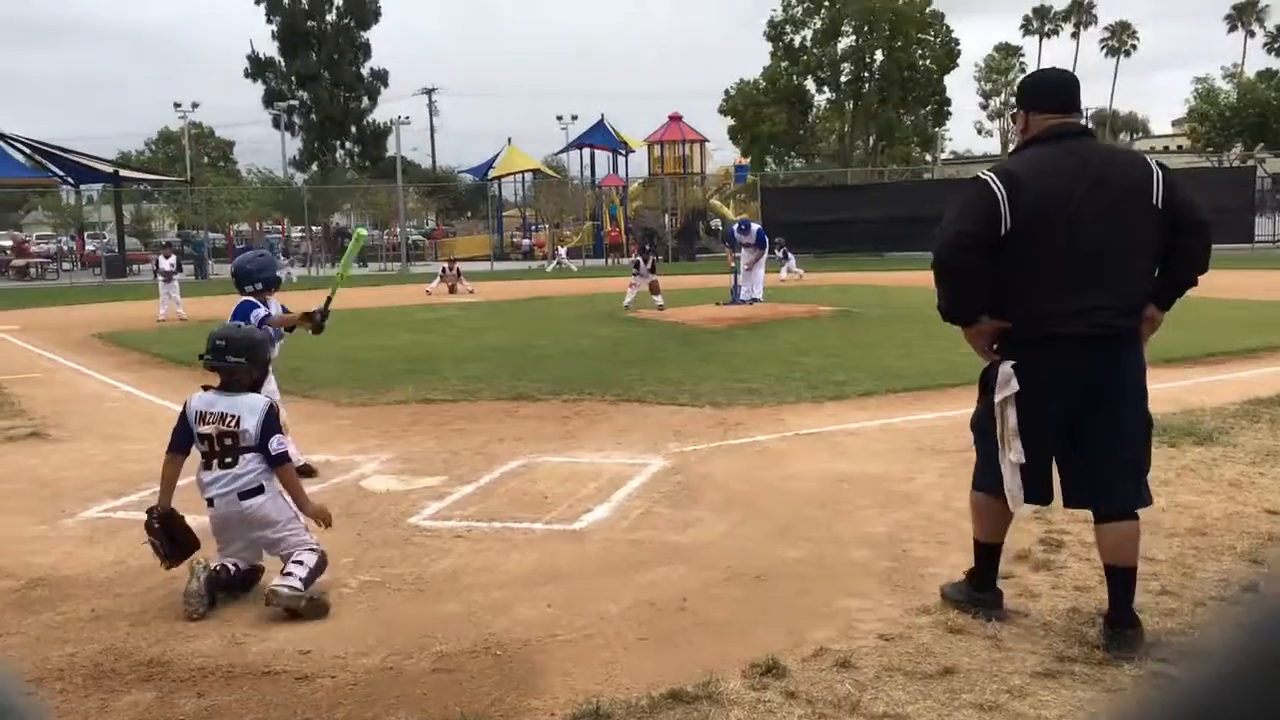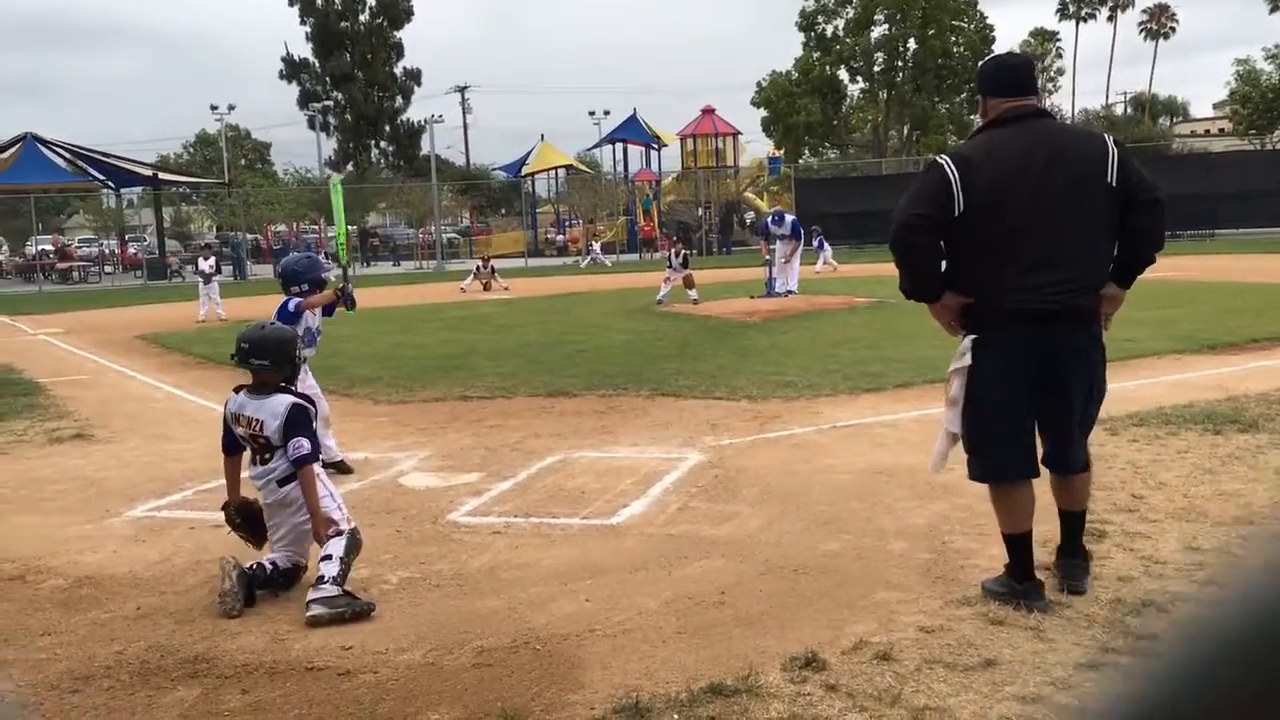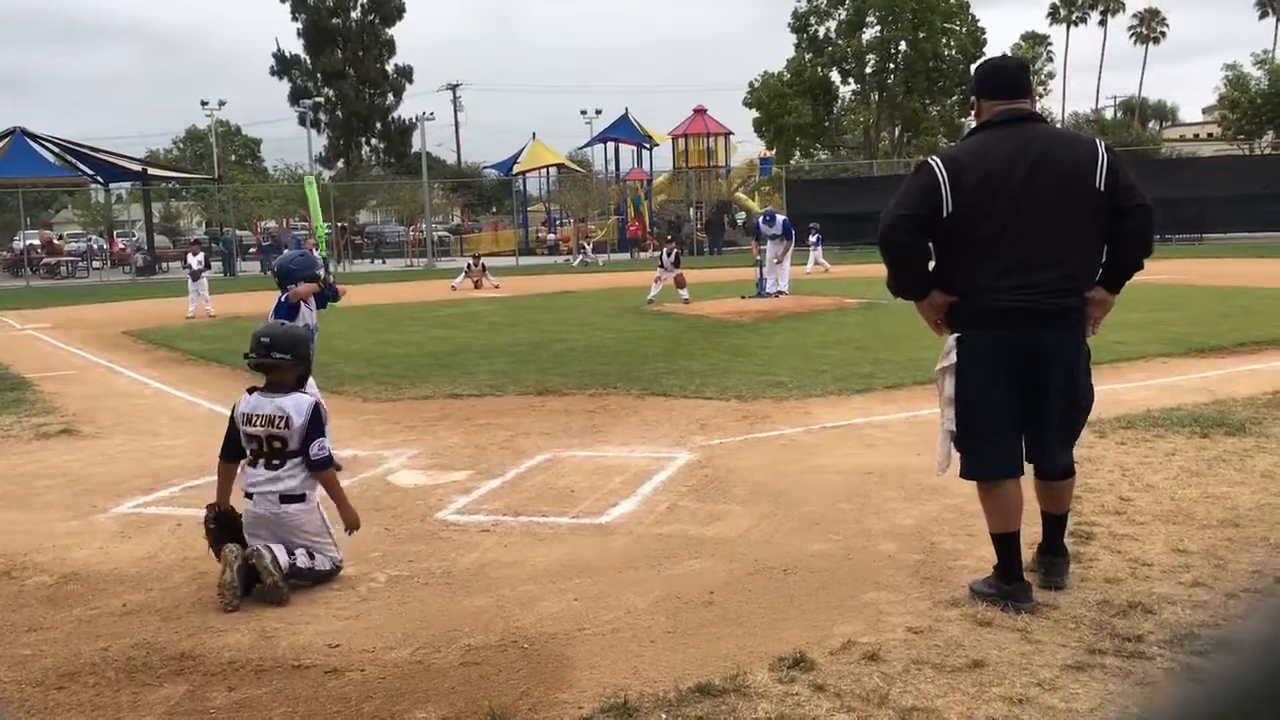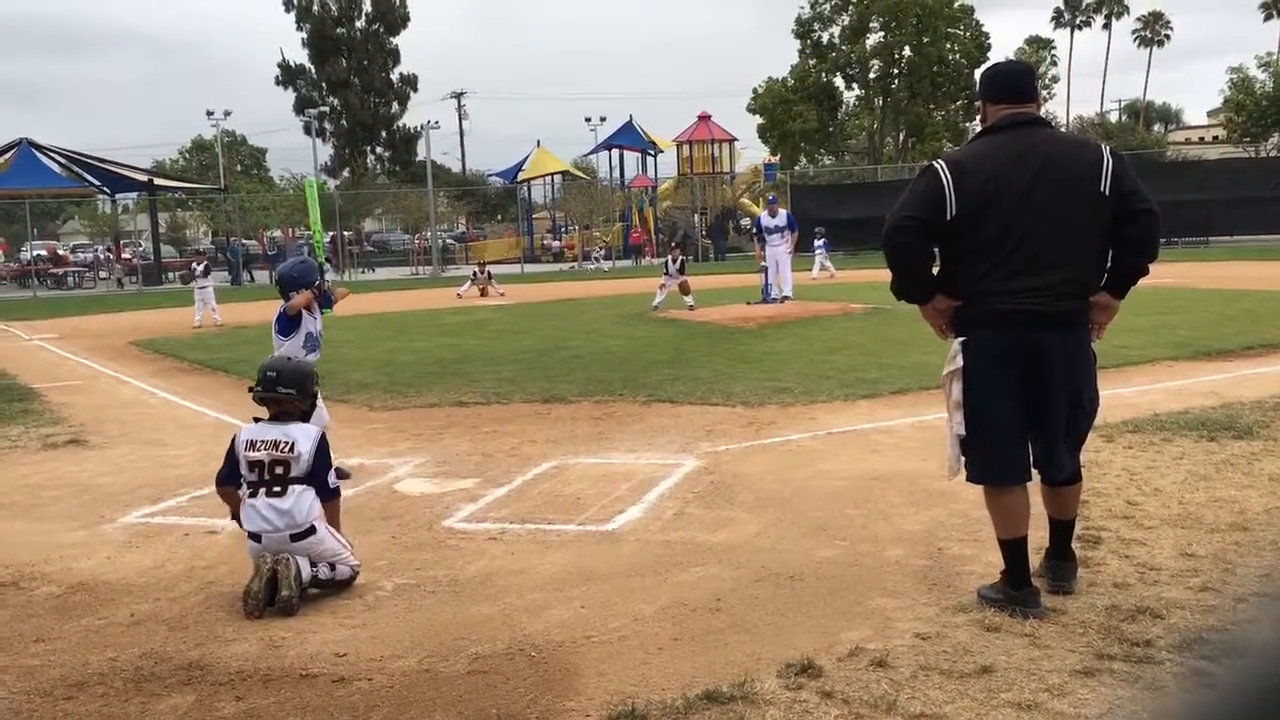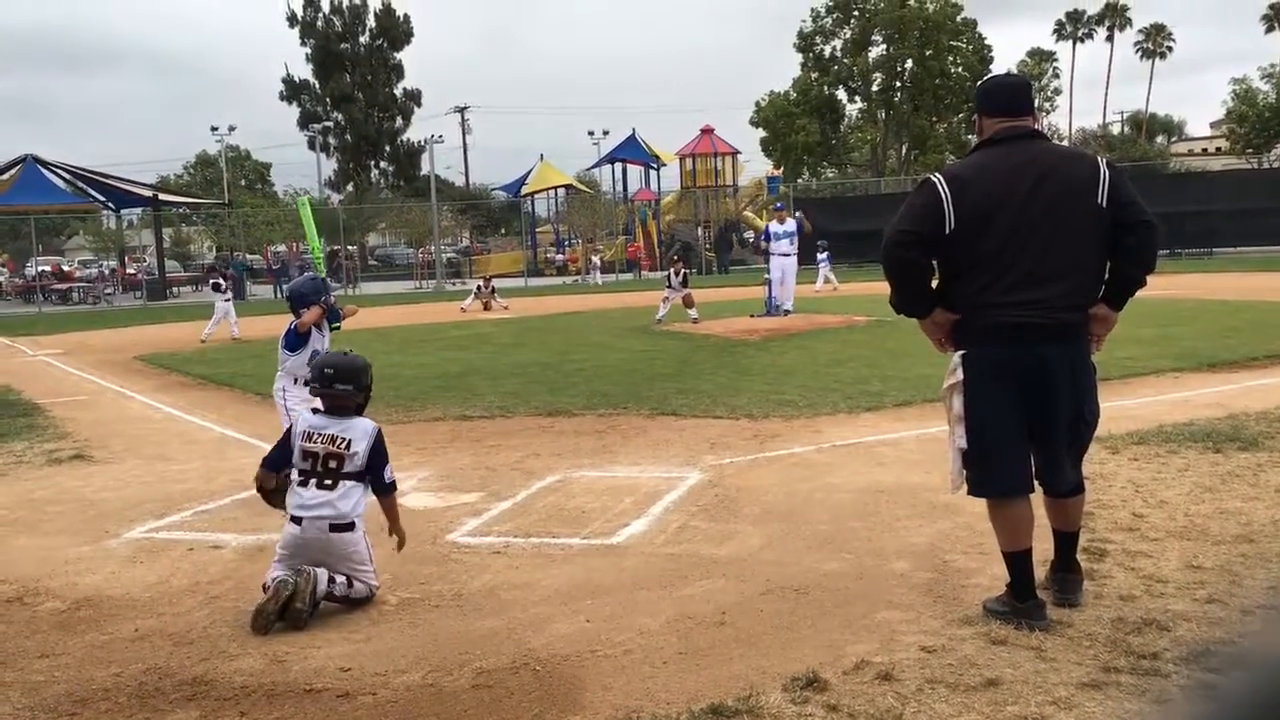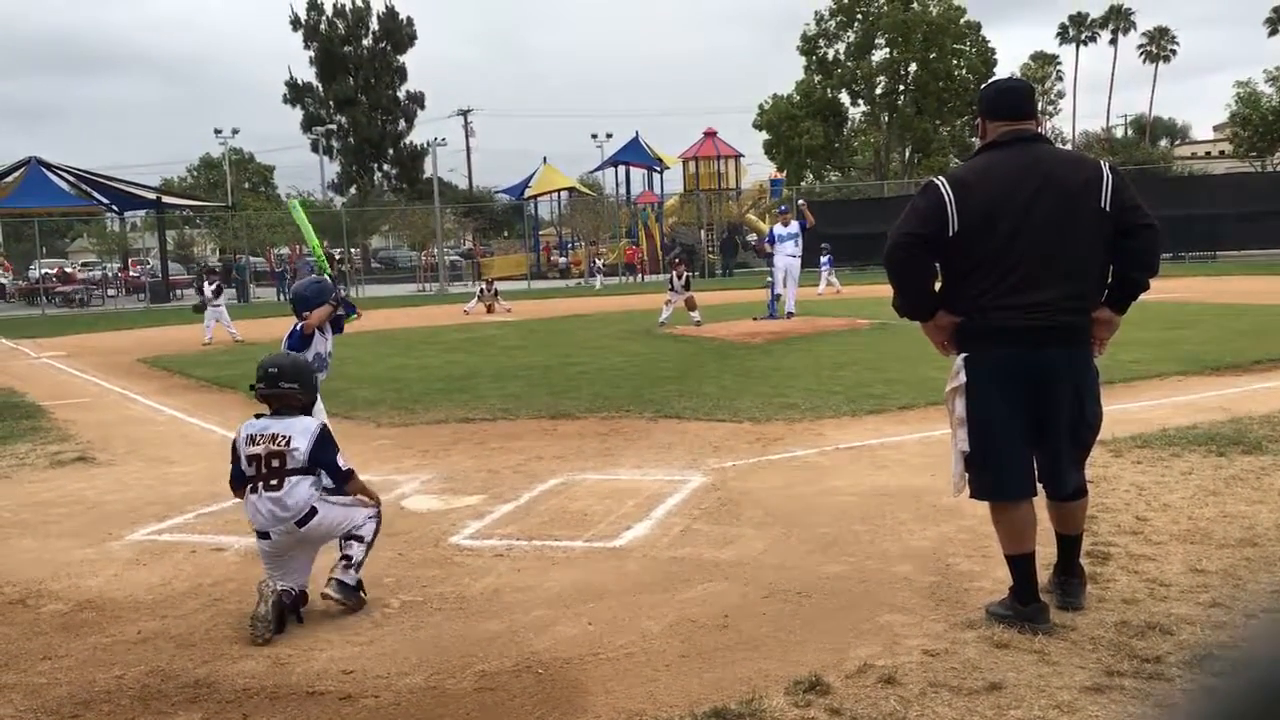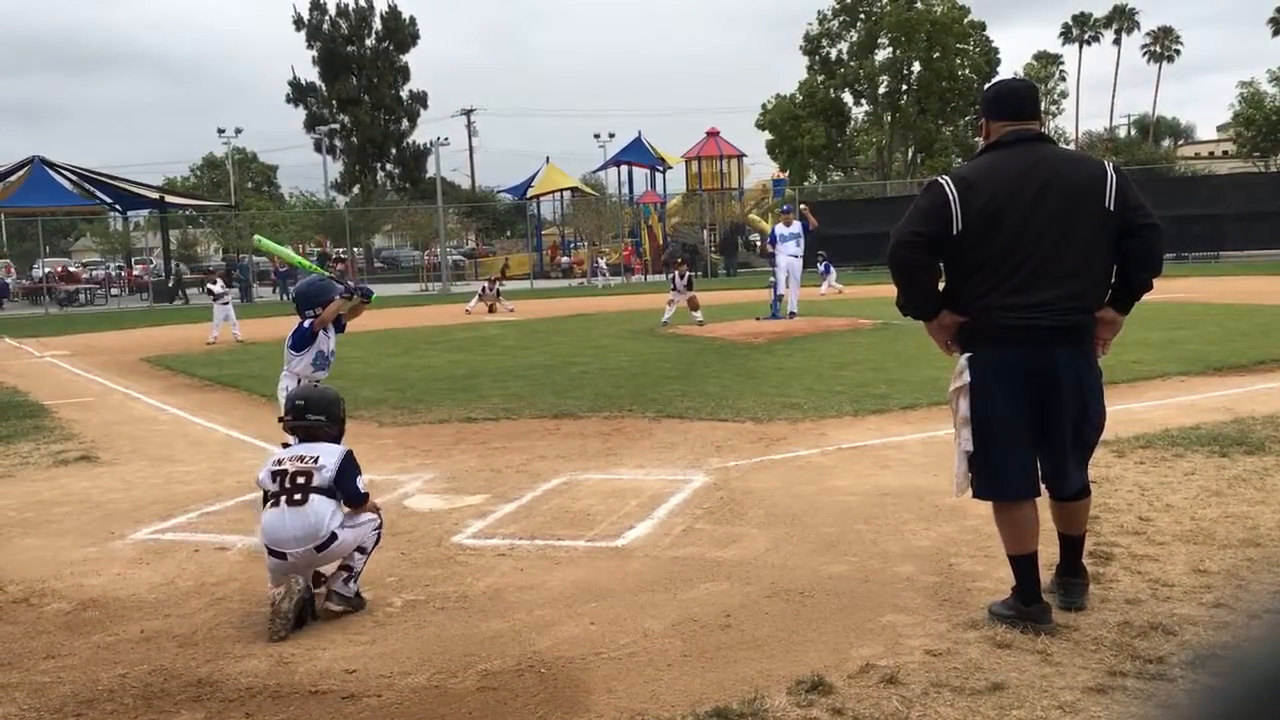
dt=0.7s
person 1, frame 1
left shoulder: (1006, 180)
right shoulder: (1143, 171)
left elbow: (954, 251)
right elbow: (1194, 234)
left wrist: (969, 316)
right wrist: (1156, 302)
left hip: (1031, 355)
right hip: (1116, 354)
left knee: (998, 470)
right knee: (1116, 489)
left ankle: (982, 585)
right ankle: (1122, 617)
person 1, frame 2
left shoulder: (961, 164)
right shoulder: (1099, 149)
left elbow: (909, 231)
right elbow: (1150, 211)
left wrist: (934, 294)
right wrist: (1119, 279)
left hip: (998, 332)
right hip: (1077, 327)
left knee: (1005, 456)
right knee: (1069, 446)
left ankle: (1022, 578)
right ankle: (1073, 558)
person 1, frame 3
left shoulder: (951, 165)
right shoulder: (1090, 154)
left elbow: (897, 231)
right elbow: (1138, 218)
left wrist: (922, 292)
right wrist: (1108, 285)
left hip: (984, 332)
right hip: (1062, 328)
left knee: (994, 456)
right knee: (1055, 450)
left ankle: (1010, 579)
right ankle: (1053, 556)
person 1, frame 4
left shoulder: (955, 168)
right shoulder: (1096, 158)
left elbow: (901, 233)
right elbow: (1144, 222)
left wrist: (927, 295)
right wrist: (1113, 289)
left hip: (988, 336)
right hip: (1067, 331)
left knee: (1000, 463)
right knee: (1061, 454)
left ankle: (1018, 585)
right ankle: (1060, 560)
person 1, frame 5
left shoulder: (953, 183)
right shoulder: (1091, 171)
left elbow: (899, 248)
right elbow: (1141, 233)
left wrist: (926, 310)
right wrist: (1110, 301)
left hip: (988, 350)
right hip: (1066, 343)
left knee: (1003, 476)
right knee: (1064, 467)
left ankle: (1023, 597)
right ankle: (1067, 573)
person 1, frame 6
left shoulder: (955, 186)
right shoulder: (1095, 175)
left elbow: (902, 250)
right elbow: (1144, 236)
left wrist: (928, 312)
right wrist: (1114, 305)
left hip: (991, 352)
right hip: (1070, 346)
left knee: (1006, 480)
right knee: (1066, 470)
left ankle: (1026, 600)
right ankle: (1069, 577)
person 1, frame 7
left shoulder: (960, 185)
right shoulder: (1098, 175)
left elbow: (906, 249)
right elbow: (1147, 237)
left wrist: (932, 312)
right wrist: (1117, 305)
left hip: (995, 352)
right hip: (1073, 347)
left knee: (1009, 478)
right knee: (1069, 470)
left ankle: (1029, 599)
right ankle: (1072, 577)
person 2, frame 1
left shoulder: (195, 404)
right shoulder: (261, 407)
left elbow: (174, 456)
right elbow: (280, 462)
left wrist: (164, 506)
right wrist: (306, 505)
left hip: (218, 506)
right hip: (259, 498)
left knee: (242, 568)
right knee: (310, 552)
left ankle: (213, 577)
right ankle: (289, 586)
person 2, frame 2
left shoulder: (234, 403)
right shoulder: (292, 407)
left elbow: (231, 455)
right elbow: (303, 463)
left wrist: (234, 501)
right wrist: (316, 513)
left hip: (269, 494)
right hip: (299, 486)
left knee: (287, 564)
right knee: (343, 534)
left ankle: (242, 576)
right ankle: (325, 595)
person 2, frame 3
left shoulder: (243, 405)
right shoulder: (307, 406)
left elbow: (228, 459)
right elbow: (321, 466)
left wrist: (222, 506)
right wrist: (345, 507)
left hip: (255, 506)
right hip: (295, 505)
left knee: (270, 562)
right knee: (329, 563)
left ankle: (244, 564)
right ankle: (278, 560)
person 2, frame 4
left shoulder: (244, 435)
right shoulder: (312, 436)
left elbow: (224, 487)
right elbow: (329, 494)
right wrist: (336, 533)
left hip: (258, 538)
right hip: (303, 533)
left knee: (267, 563)
right knee: (348, 569)
left ankle: (269, 576)
right ankle: (299, 571)
person 2, frame 5
left shoulder: (300, 425)
right shoulder: (368, 431)
left elbow: (266, 473)
right elbow: (384, 488)
left wrist: (272, 486)
right wrist: (395, 524)
left hip: (298, 526)
right hip: (342, 530)
left knee: (278, 576)
right knee: (365, 589)
left ankle: (282, 588)
right ankle: (318, 583)
person 2, frame 6
left shoulder: (245, 432)
right shoulder: (312, 428)
left elbow: (238, 488)
right elbow: (343, 478)
right wrist: (366, 492)
left hip: (268, 533)
right hip: (307, 518)
left knee: (291, 591)
right knee: (367, 512)
left ankle: (278, 596)
right ankle: (344, 582)
person 2, frame 7
left shoulder: (274, 461)
right shoulder: (339, 454)
right elbow: (357, 502)
right wrist: (370, 506)
left hip: (277, 551)
right hip: (320, 541)
left knee: (280, 590)
right knee: (371, 521)
left ankle: (292, 596)
right ankle: (341, 591)
person 3, frame 1
left shoulder: (273, 302)
right shoulder: (246, 306)
left elbow: (290, 322)
right elbow: (271, 321)
left wrist: (311, 318)
right wrist: (305, 317)
left hip: (266, 373)
left knee: (278, 417)
left ankle: (293, 462)
person 3, frame 2
left shoulder: (317, 303)
right shoulder: (290, 306)
left elbow: (344, 301)
right elbow: (308, 303)
left wrist: (346, 297)
right wrist: (338, 294)
left hip: (302, 369)
left knee: (321, 411)
left ankle: (330, 456)
person 3, frame 3
left shoulder: (311, 299)
right shoulder: (286, 302)
left elbow: (340, 291)
right elbow: (297, 292)
left wrist: (331, 288)
right wrist: (322, 285)
person 3, frame 4
left shoulder: (315, 305)
right shoulder: (288, 312)
left elbow: (343, 292)
right elbow: (294, 304)
left wrist: (327, 294)
right wrist: (315, 291)
left knee: (320, 420)
person 3, frame 5
left shoulder: (324, 322)
right shoulder: (297, 329)
left elbow: (353, 310)
right elbow: (306, 321)
left wrist: (335, 310)
right wrist: (323, 305)
right hip: (290, 392)
person 3, frame 6
left shoulder: (327, 325)
right shoulder: (300, 331)
left elbow: (355, 313)
right elbow: (312, 321)
left wrist: (346, 306)
right wrist: (334, 302)
person 3, frame 7
left shoulder: (330, 324)
right shoulder: (305, 329)
left elbow: (352, 313)
right elbow: (323, 319)
left wrist: (363, 299)
right wrist: (344, 296)
right hip: (294, 389)
